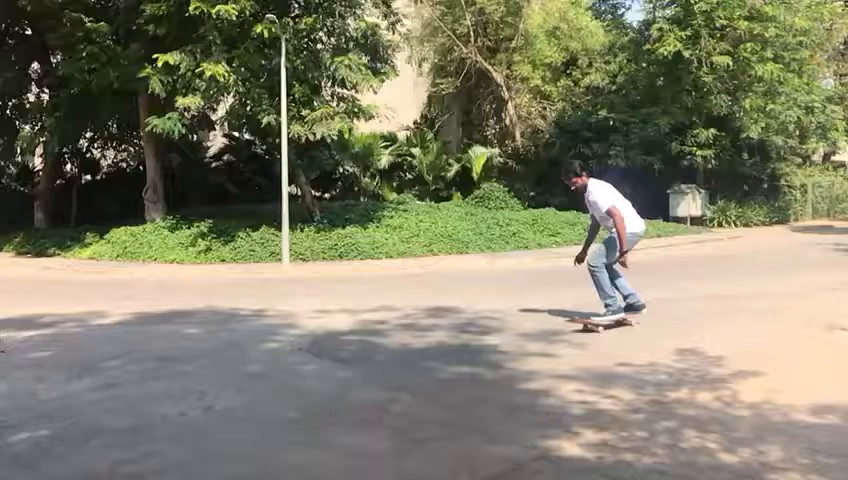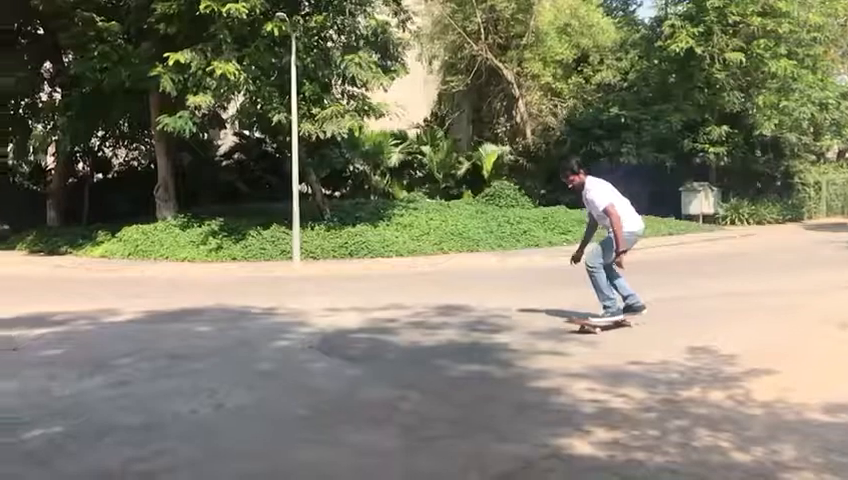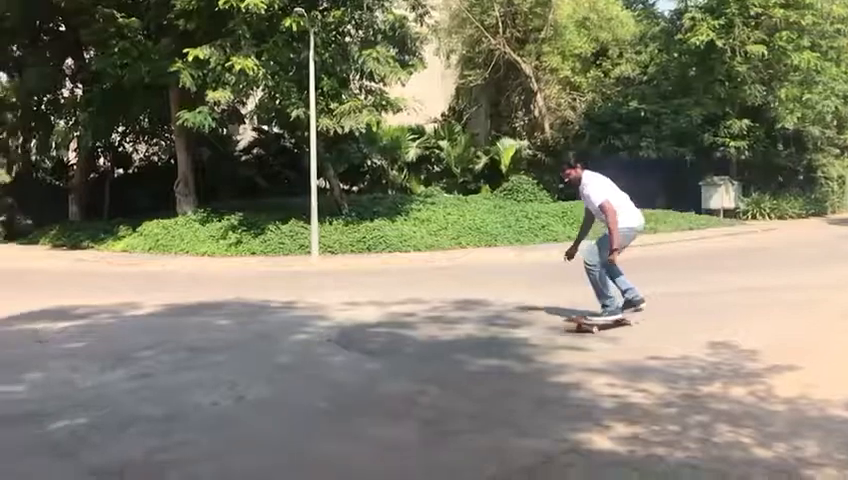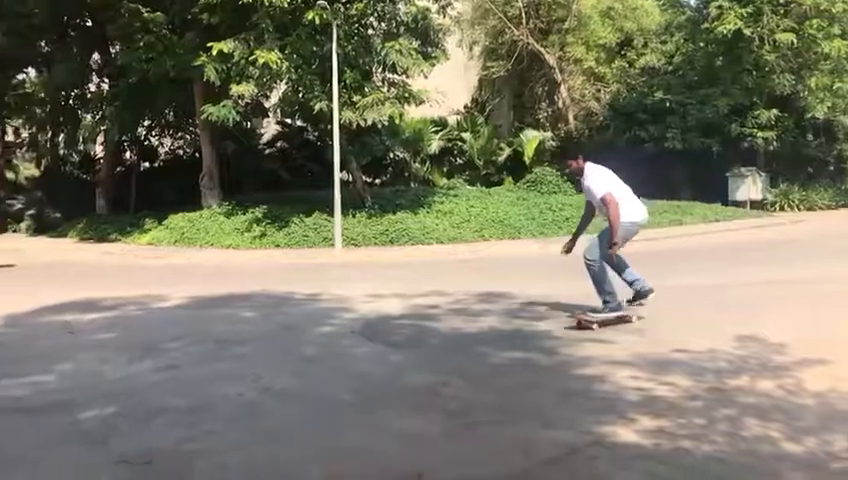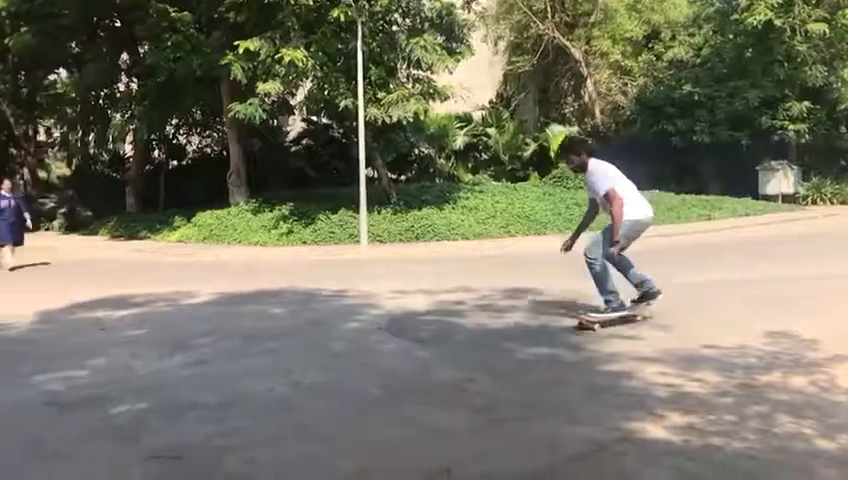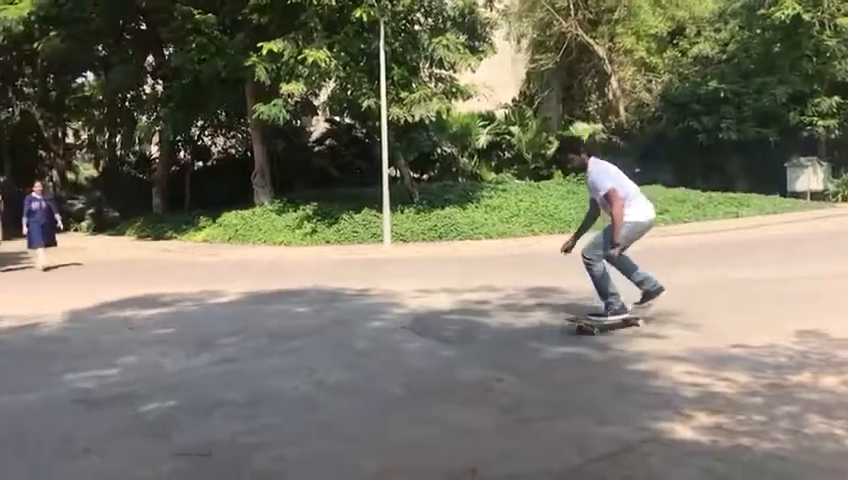
dt=0.1s
person 1, frame 1
left shoulder: (597, 192)
right shoulder: (589, 193)
left elbow: (618, 218)
right elbow: (595, 224)
left wrist: (624, 251)
right wrist: (584, 250)
left hip: (630, 229)
right hip: (630, 229)
left knee: (595, 263)
right knee: (604, 264)
left ankle: (613, 308)
right ankle: (634, 302)
person 1, frame 2
left shoulder: (595, 190)
right shoulder: (587, 191)
left elbow: (615, 217)
right elbow: (592, 222)
left wrist: (620, 251)
right wrist: (581, 249)
left hip: (628, 227)
right hip: (629, 228)
left knee: (593, 263)
right knee: (603, 264)
left ankle: (612, 309)
right ankle: (633, 303)
person 1, frame 3
left shoulder: (591, 185)
right shoulder: (585, 186)
left elbow: (611, 213)
right elbow: (589, 218)
left wrist: (614, 249)
right wrist: (575, 246)
left hip: (627, 224)
right hip: (631, 223)
left knee: (591, 261)
right knee: (603, 260)
left ankle: (610, 308)
right ankle: (633, 298)
person 1, frame 4
left shoulder: (593, 177)
right shoulder: (587, 177)
left elbow: (613, 206)
right elbow: (589, 212)
left wrist: (614, 242)
right wrist: (574, 239)
left hip: (629, 218)
right hip: (634, 216)
left knee: (592, 256)
right knee: (606, 254)
left ankle: (612, 305)
right ankle: (641, 288)
person 1, frame 5
left shoulder: (596, 173)
right shoulder: (592, 174)
left elbow: (616, 203)
right elbow: (592, 210)
left wrist: (615, 241)
right wrist: (574, 237)
left hip: (633, 216)
right hip: (641, 215)
left knee: (592, 254)
right knee: (610, 253)
left ankle: (613, 304)
right ankle: (648, 288)
person 1, frame 6
left shoulder: (597, 172)
right shoulder: (593, 173)
left elbow: (617, 203)
right elbow: (594, 211)
left wrist: (615, 243)
right wrist: (574, 238)
left hip: (634, 217)
right hip: (642, 216)
left knee: (591, 255)
right knee: (611, 253)
left ankle: (614, 307)
right ankle: (650, 286)
